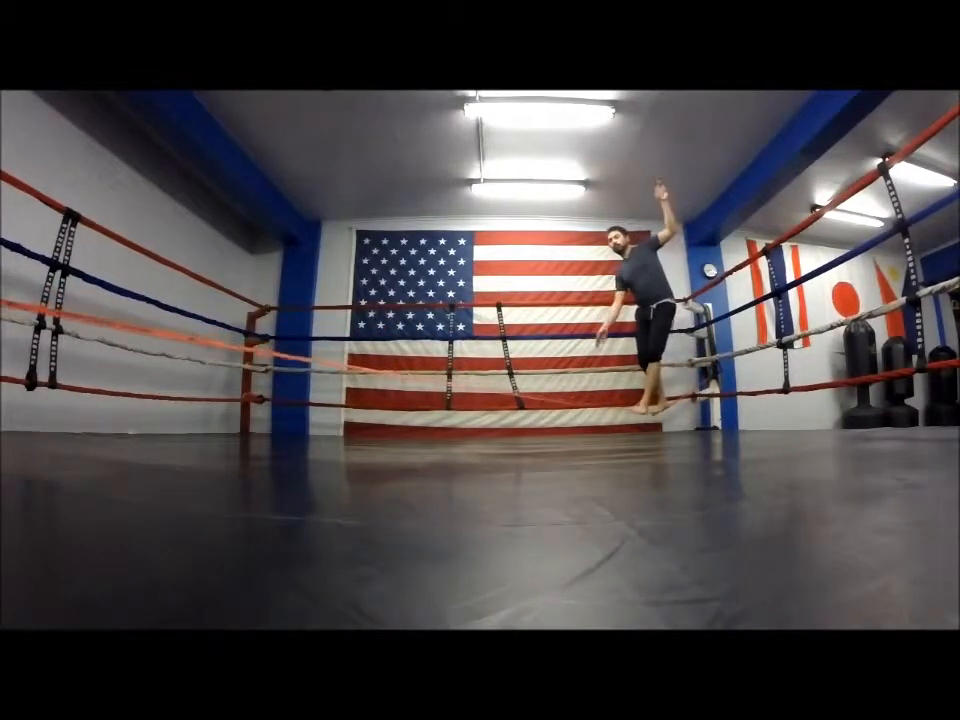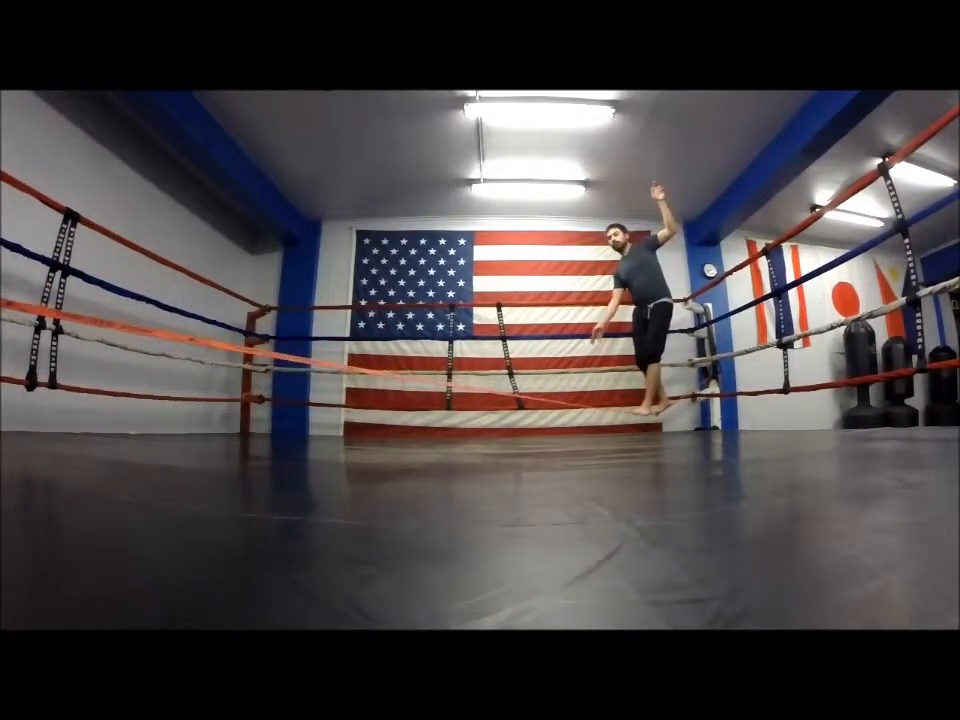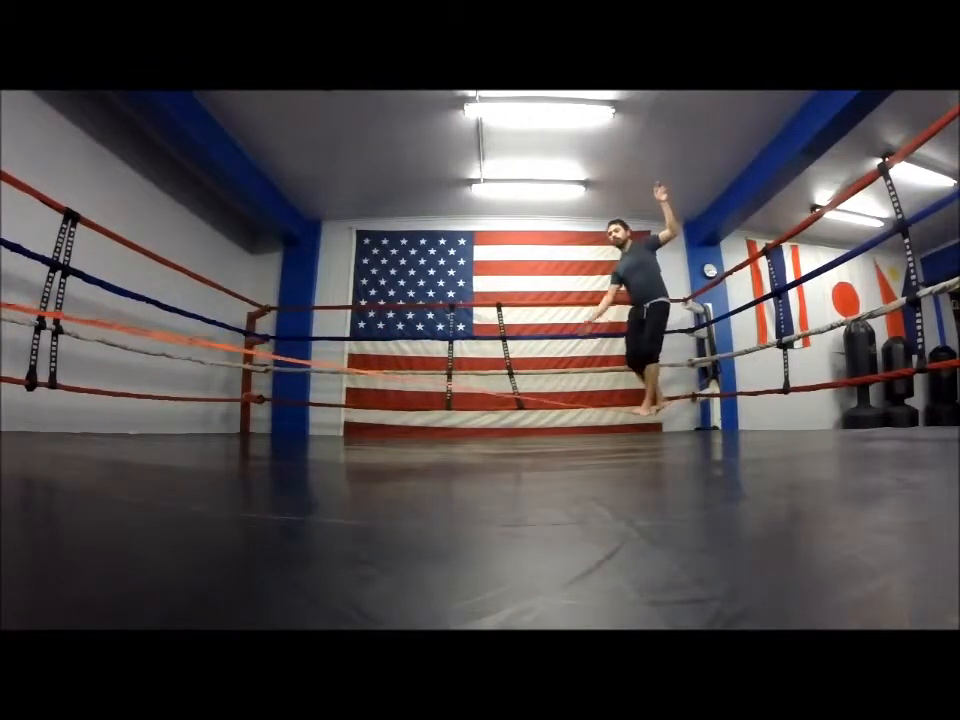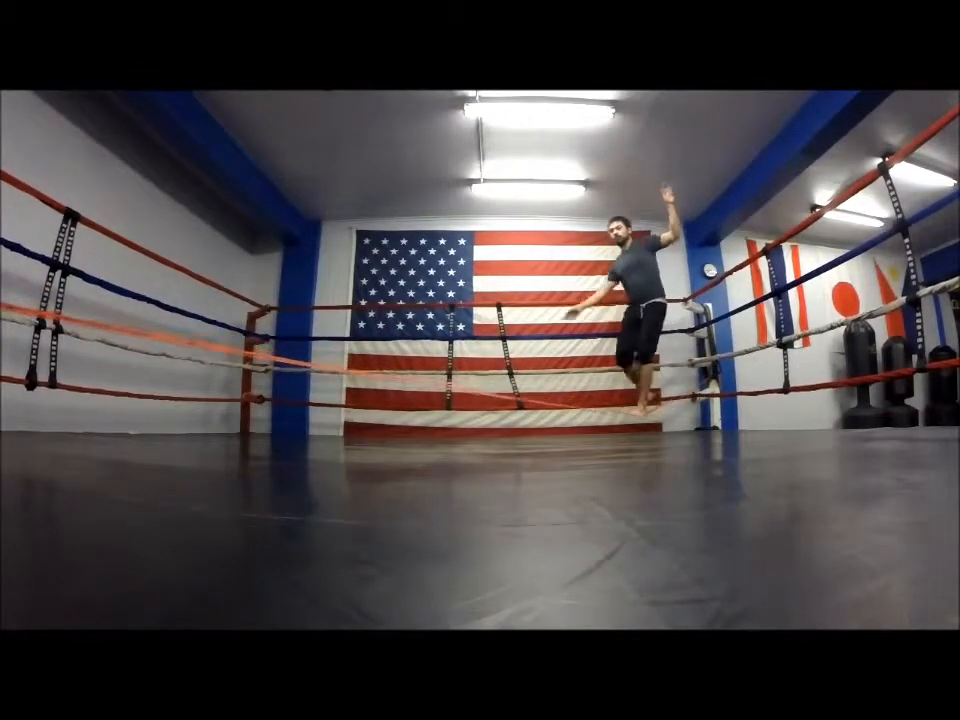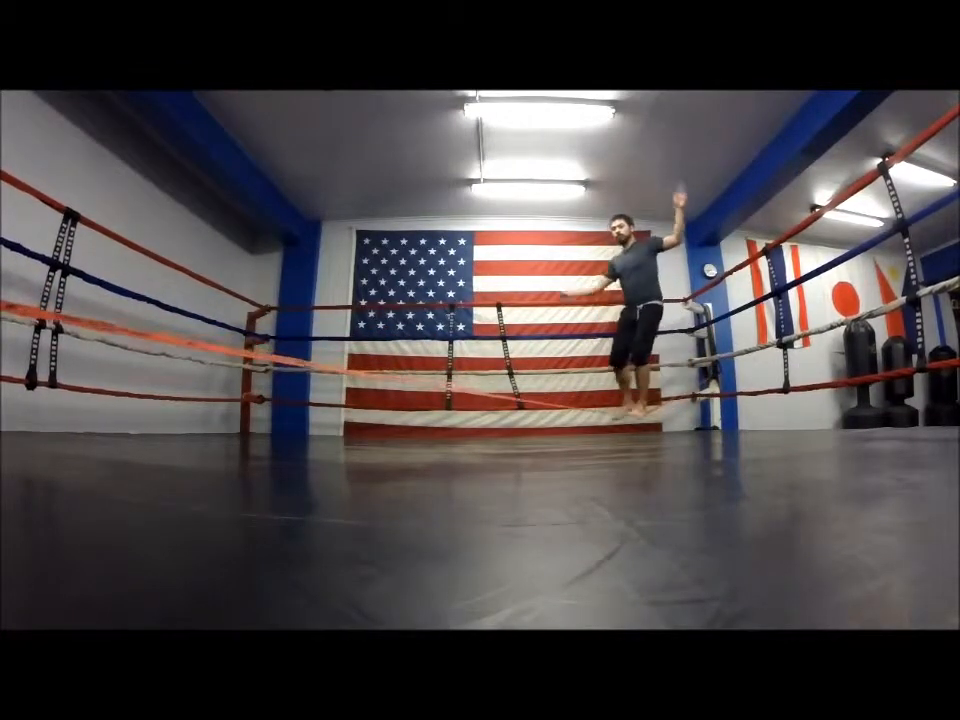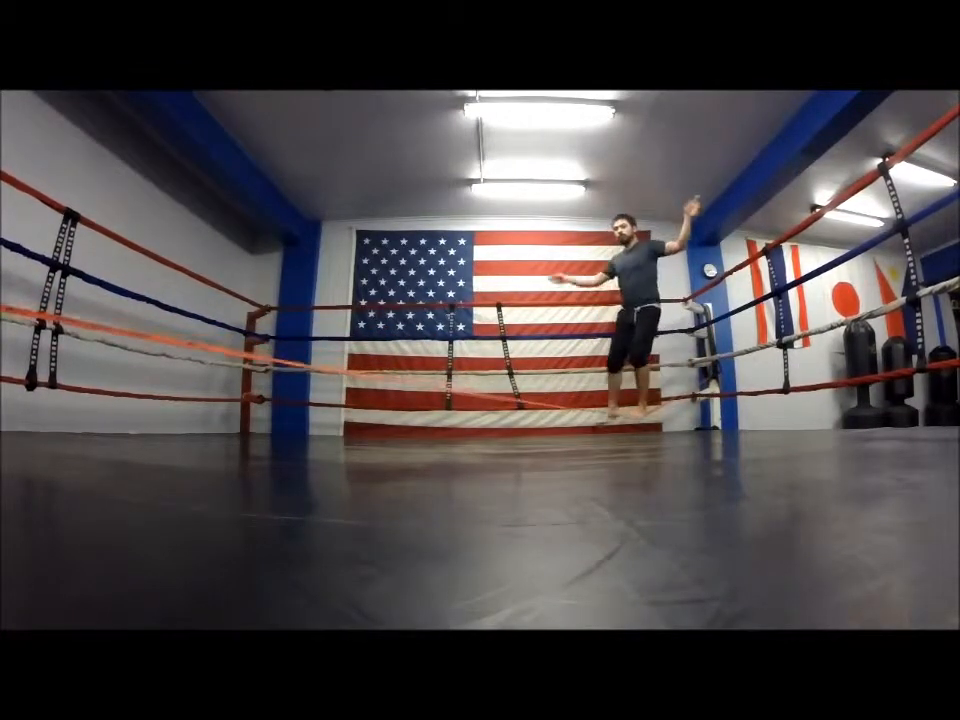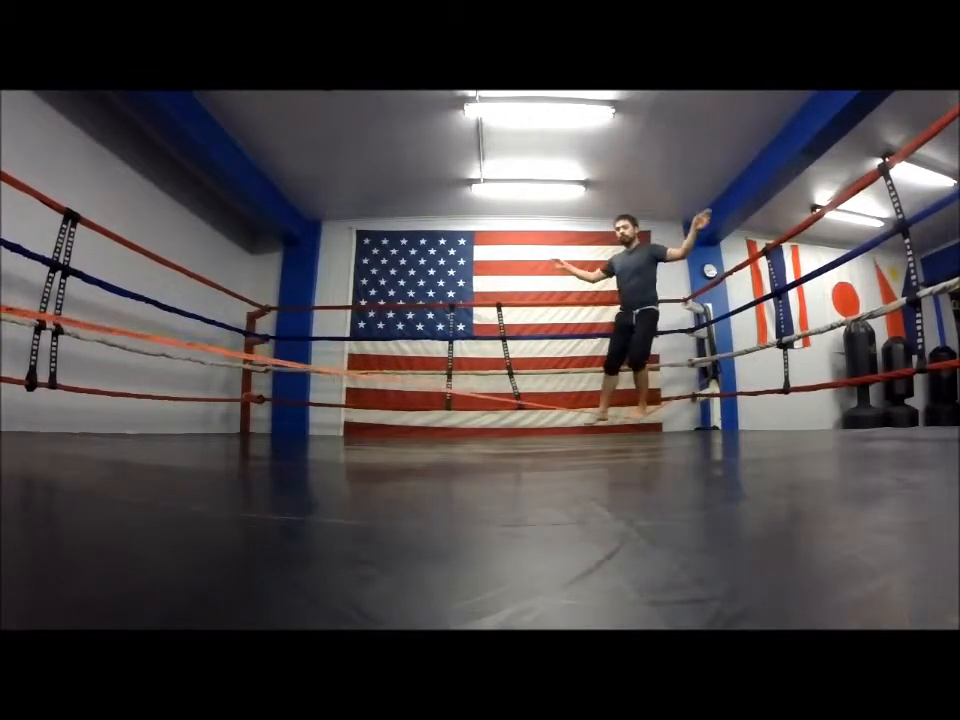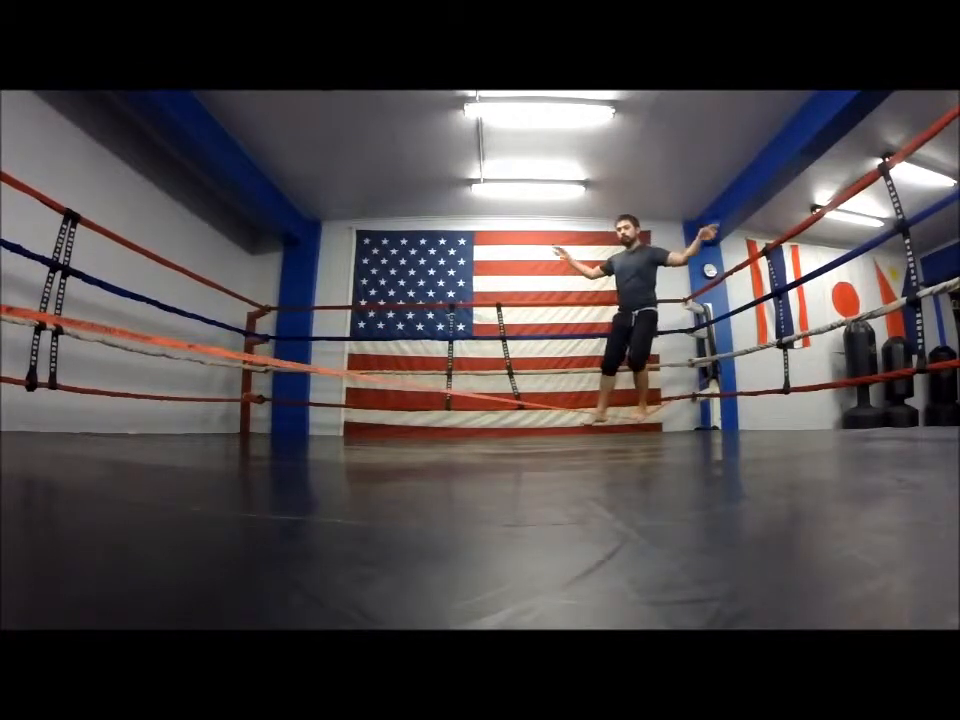
dt=0.1s
person 1, frame 1
left shoulder: (646, 247)
right shoulder: (621, 272)
left elbow: (672, 230)
right elbow: (618, 302)
left wrist: (664, 201)
right wrist: (607, 325)
left hip: (663, 306)
right hip: (643, 311)
left knee: (653, 353)
right knee: (644, 357)
left ankle: (645, 403)
right ankle: (661, 400)
person 1, frame 2
left shoulder: (645, 247)
right shoulder: (620, 270)
left elbow: (671, 230)
right elbow: (615, 299)
left wrist: (660, 202)
right wrist: (602, 323)
left hip: (660, 306)
right hip: (641, 311)
left knee: (652, 354)
right knee: (641, 358)
left ankle: (647, 404)
right ankle: (663, 399)
person 1, frame 3
left shoulder: (646, 245)
right shoulder: (619, 268)
left elbow: (672, 231)
right elbow: (609, 296)
left wrist: (663, 203)
right wrist: (593, 316)
left hip: (657, 306)
right hip: (637, 310)
left knee: (649, 353)
right knee: (633, 357)
left ankle: (647, 403)
right ankle: (657, 396)
person 1, frame 4
left shoulder: (646, 245)
right shoulder: (618, 265)
left elbow: (674, 234)
right elbow: (603, 291)
left wrist: (670, 205)
right wrist: (581, 306)
left hip: (654, 306)
right hip: (633, 310)
left knee: (644, 353)
right knee: (622, 355)
left ankle: (642, 404)
right ankle: (644, 392)
person 1, frame 5
left shoulder: (648, 245)
right shoulder: (617, 261)
left elbow: (676, 238)
right elbow: (598, 285)
left wrist: (679, 210)
right wrist: (573, 293)
left hip: (649, 307)
right hip: (629, 311)
left knee: (639, 354)
right knee: (617, 357)
left ankle: (641, 404)
right ankle: (628, 398)
person 1, frame 6
left shoulder: (649, 248)
right shoulder: (616, 261)
left elbow: (679, 245)
right elbow: (595, 280)
left wrist: (687, 218)
right wrist: (568, 279)
left hip: (648, 310)
right hip: (626, 313)
left knee: (638, 356)
right knee: (614, 360)
left ankle: (642, 405)
right ankle: (612, 406)
person 1, frame 7
left shoulder: (650, 250)
right shoulder: (616, 260)
left elbow: (680, 252)
right elbow: (593, 277)
left wrist: (694, 229)
right wrist: (569, 268)
left hip: (645, 313)
right hip: (624, 315)
left knee: (637, 359)
right knee: (611, 361)
left ankle: (642, 407)
right ankle: (602, 410)
person 1, frame 8
left shoulder: (651, 252)
right shoulder: (616, 260)
left elbow: (681, 259)
right elbow: (592, 273)
left wrist: (698, 239)
right wrist: (570, 260)
left hip: (644, 314)
right hip: (622, 316)
left knee: (636, 360)
right knee: (609, 362)
left ankle: (642, 407)
right ankle: (600, 411)
